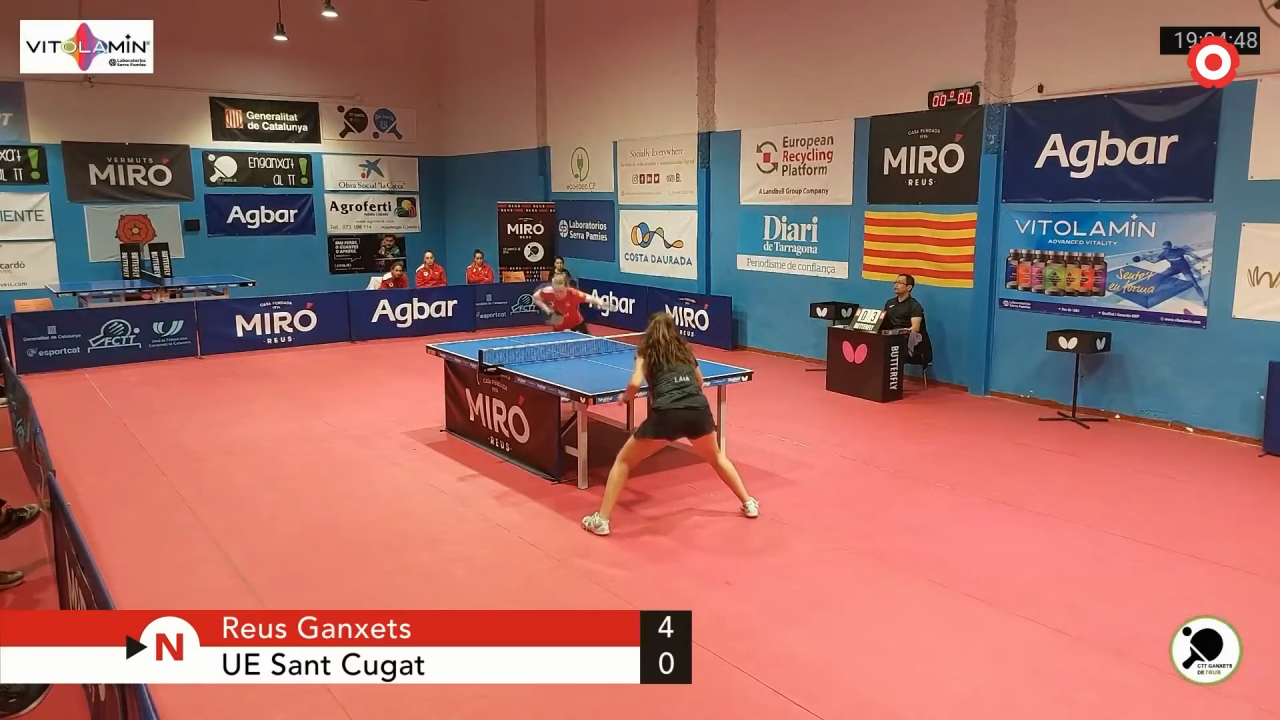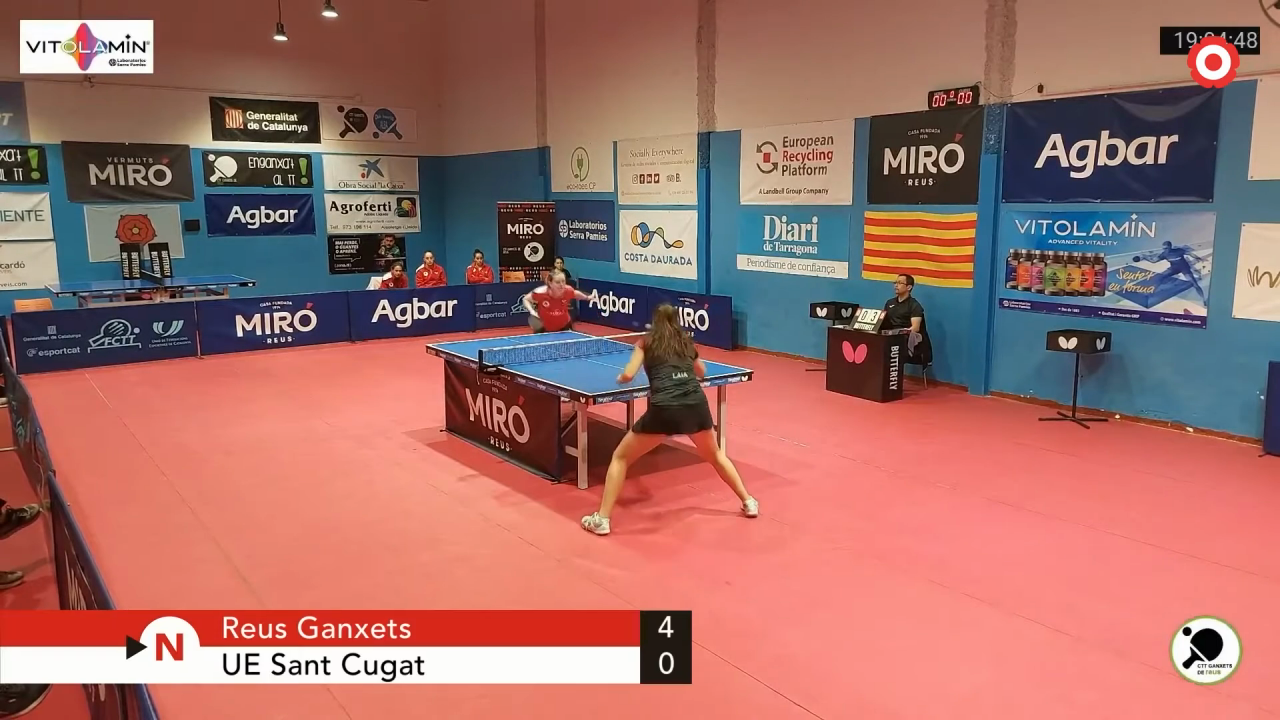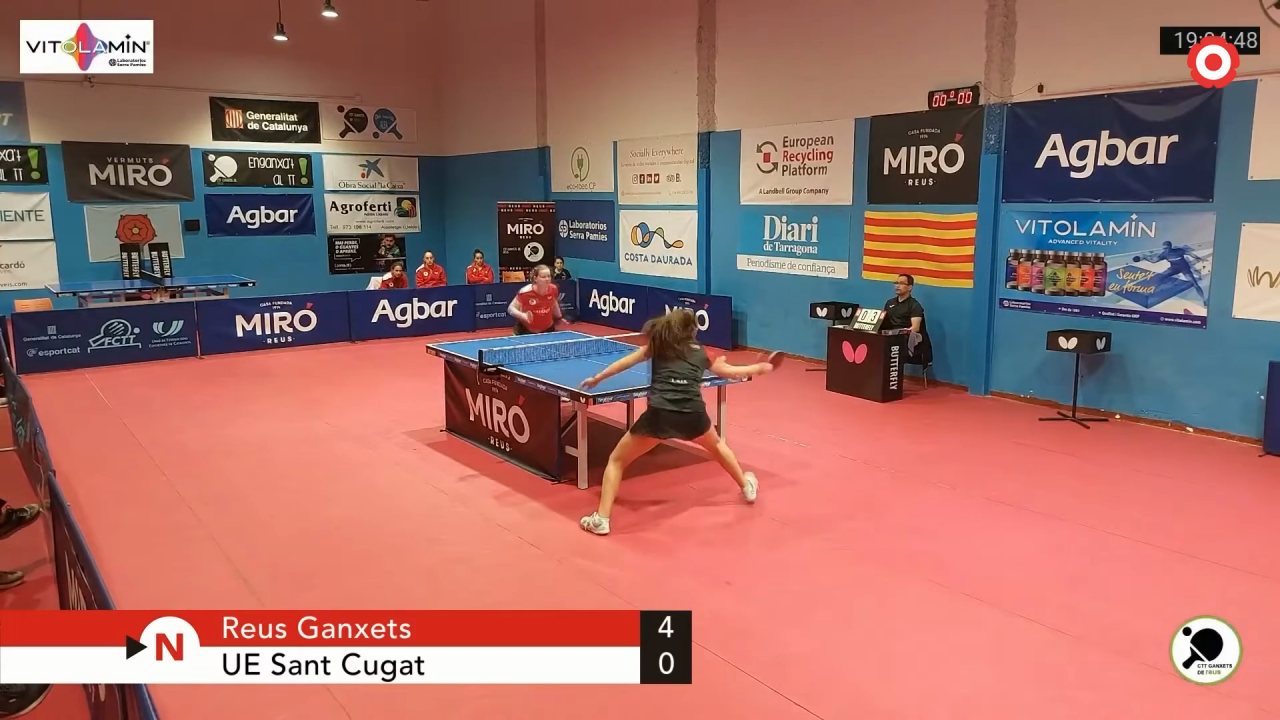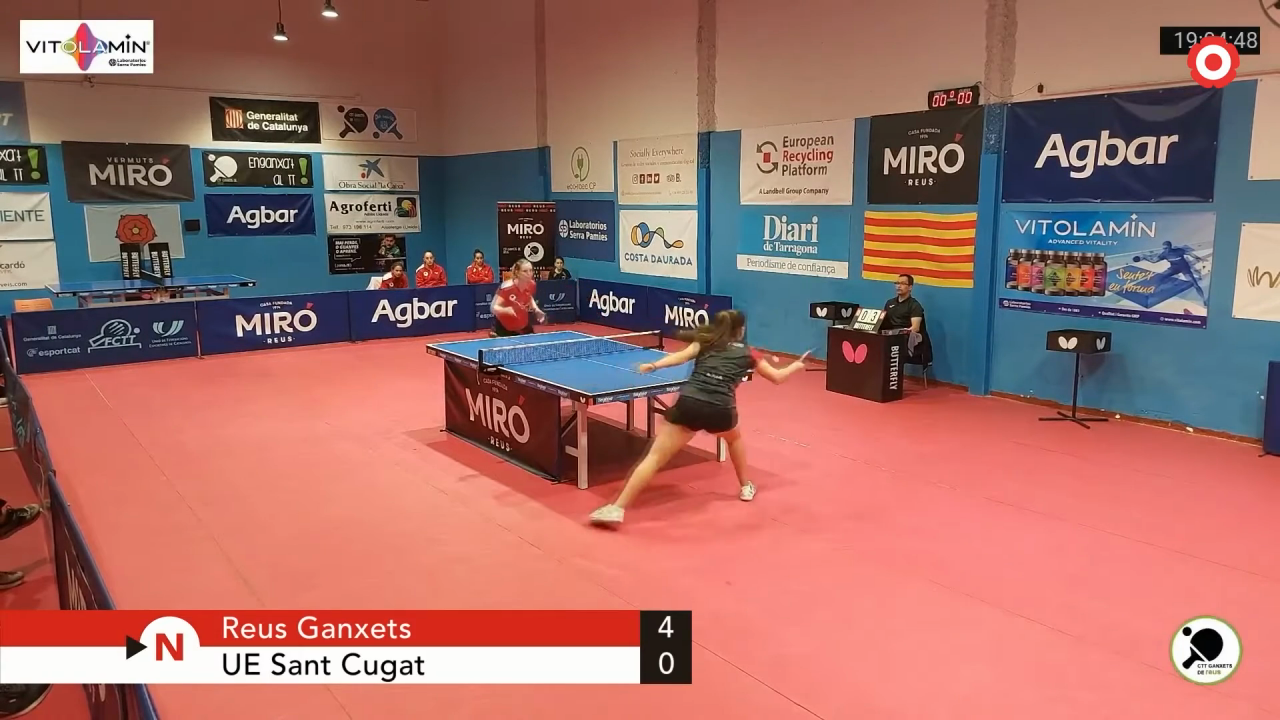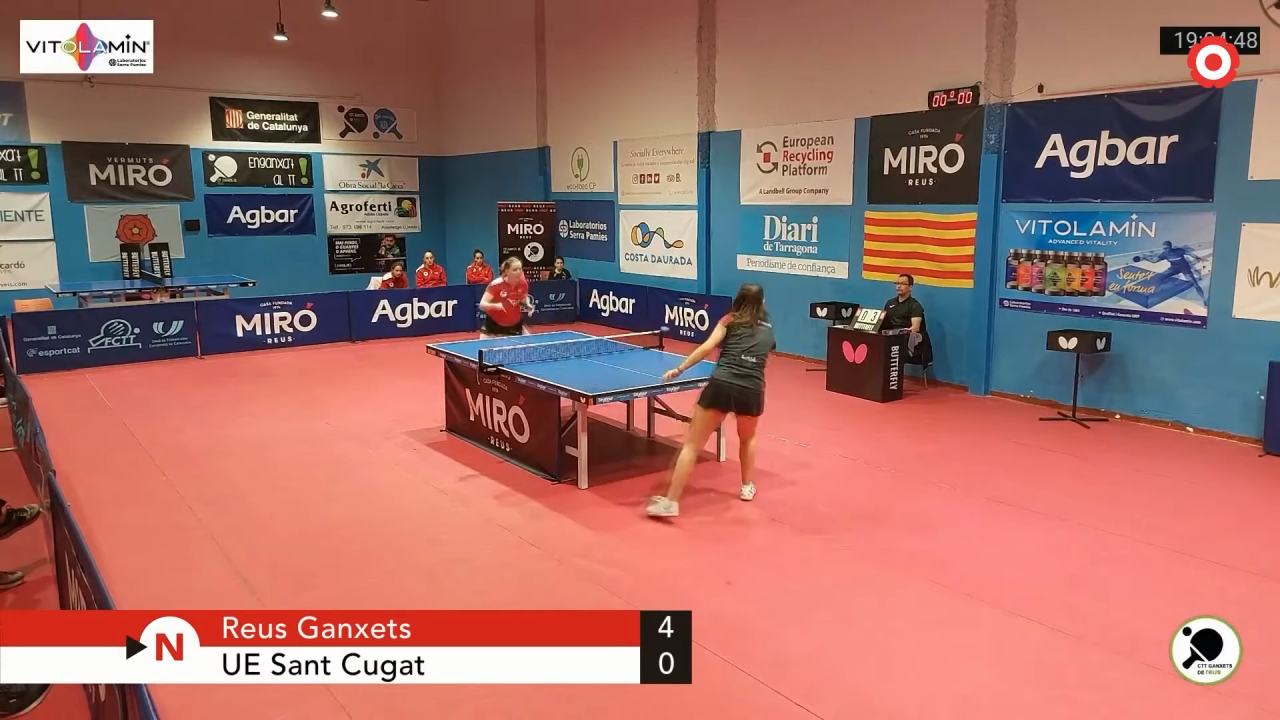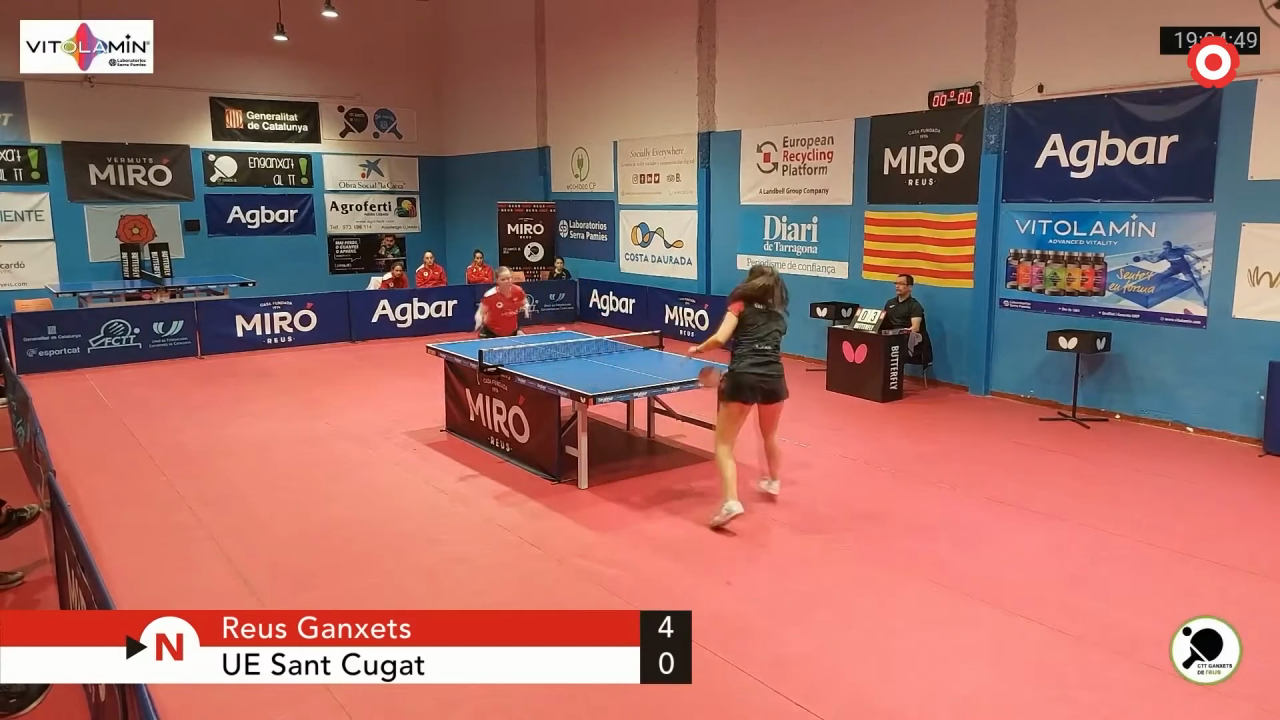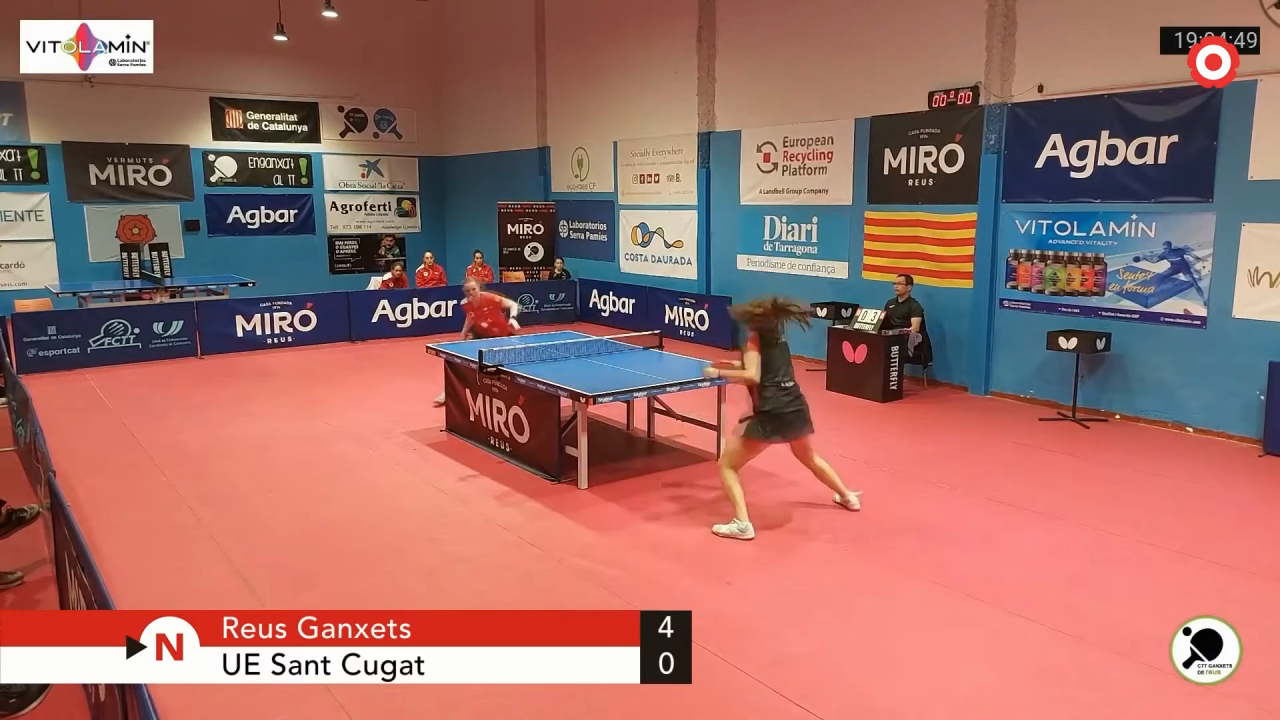
dt=0.2s
person 1, frame 1
left shoulder: (647, 350)
right shoulder: (685, 349)
left elbow: (635, 385)
left wrist: (625, 397)
left hip: (665, 414)
right hip: (699, 410)
left knee: (623, 461)
right knee: (715, 457)
left ankle: (602, 520)
right ankle: (748, 503)
person 1, frame 2
left shoulder: (648, 343)
right shoulder: (686, 344)
left elbow: (627, 375)
right elbow: (699, 373)
left wrist: (620, 378)
left hip: (663, 410)
right hip: (697, 407)
left knee: (620, 458)
right knee: (714, 454)
left ankle: (602, 519)
right ankle: (748, 502)
person 1, frame 3
left shoulder: (658, 344)
right shoulder: (701, 352)
left elbow: (626, 362)
right elbow: (732, 373)
left wrist: (596, 378)
right wrist: (761, 368)
left hip: (659, 414)
right hip: (693, 415)
left knee: (617, 461)
right knee: (716, 445)
left ankle: (601, 519)
right ankle: (746, 485)
person 1, frame 4
left shoulder: (706, 340)
right shoulder: (748, 353)
left elbow: (680, 357)
right elbow: (776, 377)
left wrist: (652, 366)
right wrist: (796, 365)
left hip: (690, 404)
right hip: (720, 408)
left knee: (654, 459)
right knee: (735, 439)
left ankle: (616, 508)
right ankle: (746, 487)
person 1, frame 5
left shoulder: (730, 320)
right shoulder: (769, 331)
left elbow: (708, 348)
left wrist: (679, 369)
left hip: (722, 386)
right hip: (752, 391)
left knee: (692, 445)
right knee: (747, 439)
left ankle: (670, 502)
right ankle: (747, 487)
person 1, frame 6
left shoulder: (741, 305)
right shoulder: (779, 315)
left elbow: (720, 339)
left wrist: (697, 348)
left hip: (743, 379)
right hip: (773, 379)
left knee: (723, 444)
right knee: (769, 433)
left ankle: (731, 502)
right ankle: (773, 481)
person 1, frame 7
left shoulder: (755, 339)
right shoulder: (779, 342)
left elbow: (752, 376)
left wrist: (719, 372)
right wrist: (739, 367)
left hip: (771, 416)
right hip: (798, 411)
left knee: (727, 465)
right knee: (809, 458)
left ankle: (742, 523)
right ankle: (848, 497)
